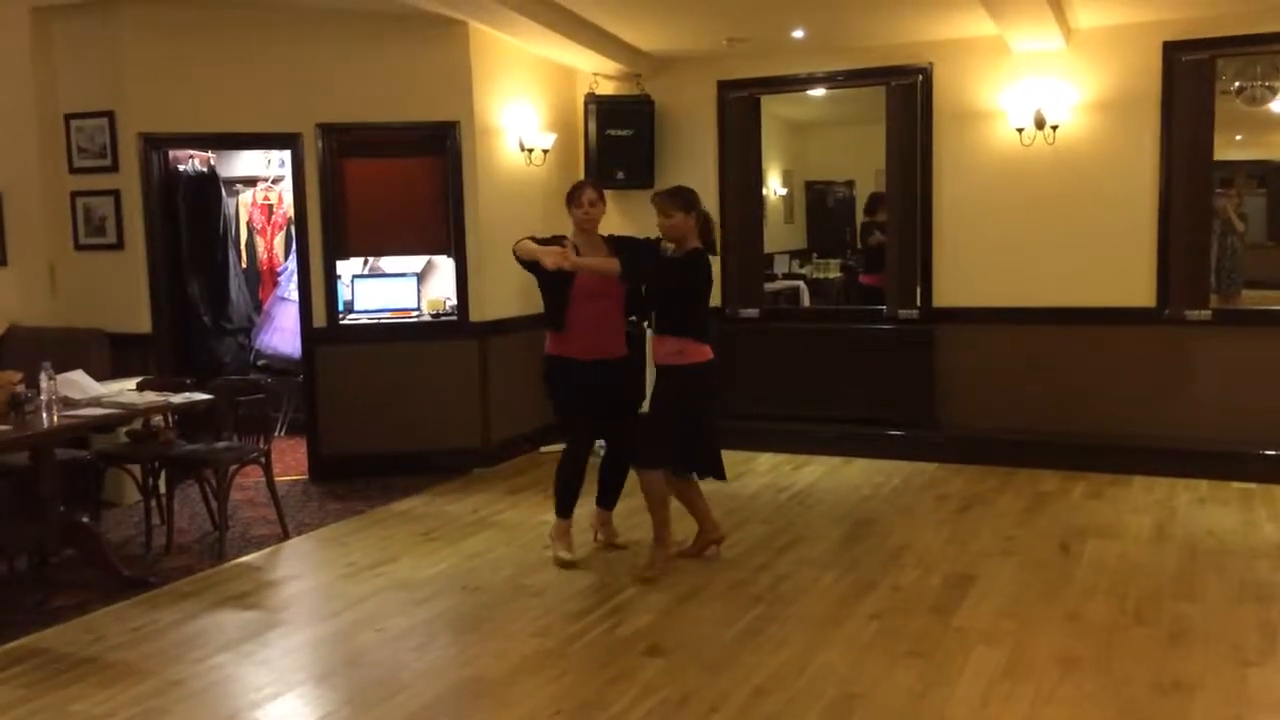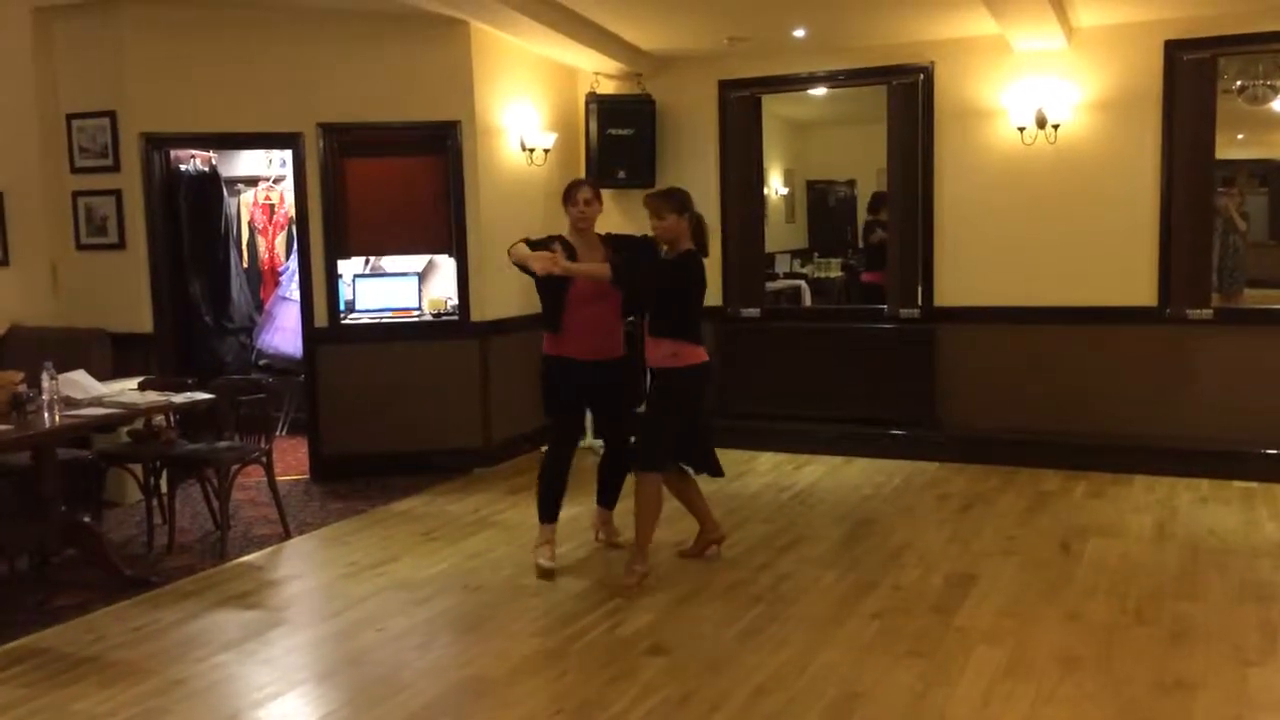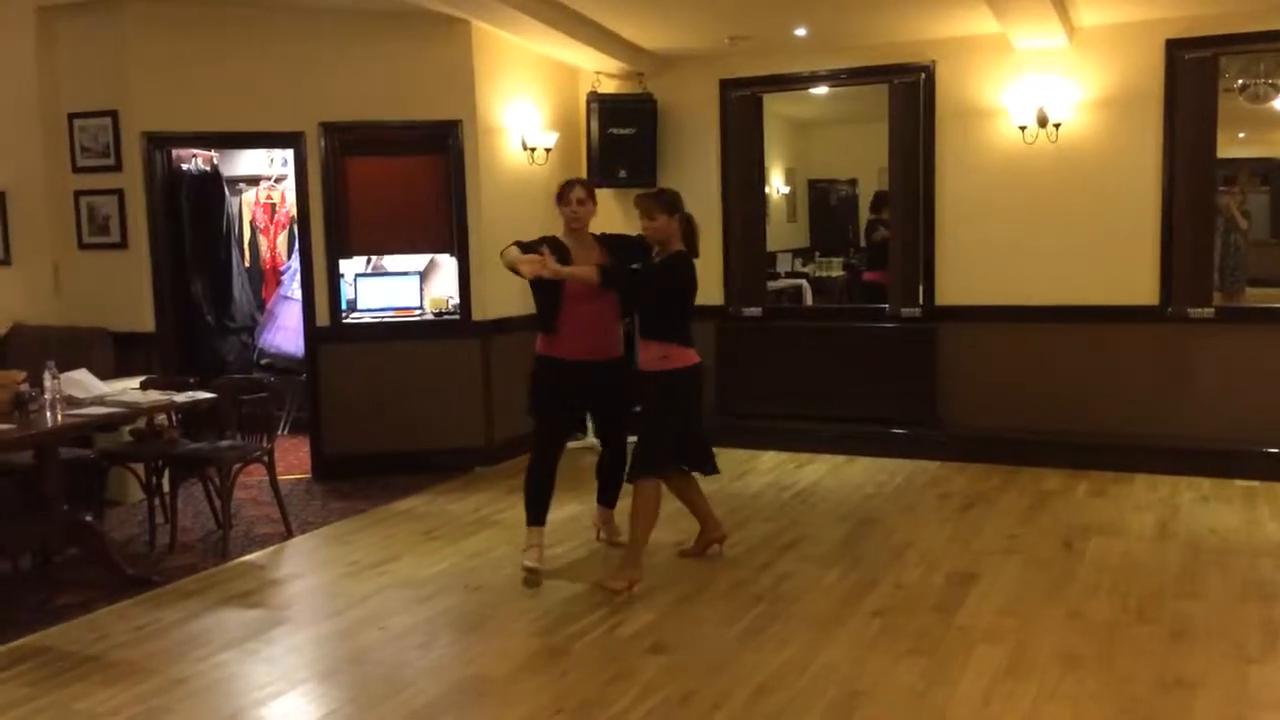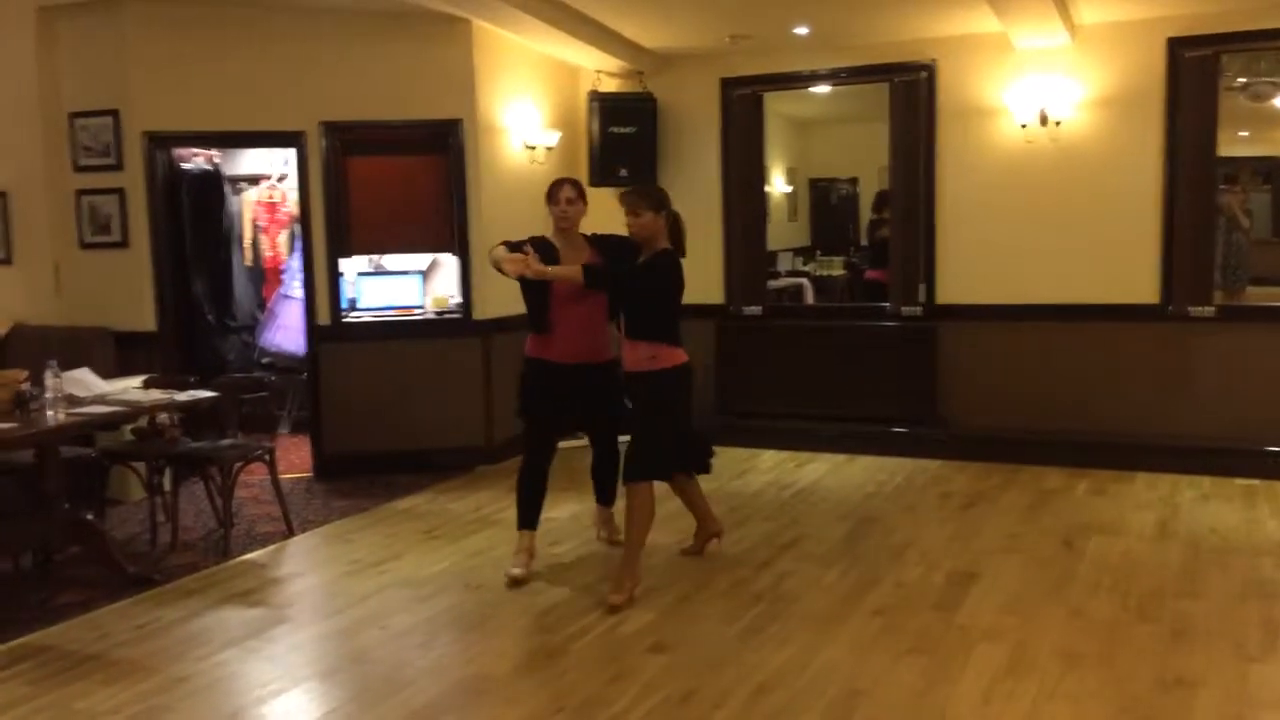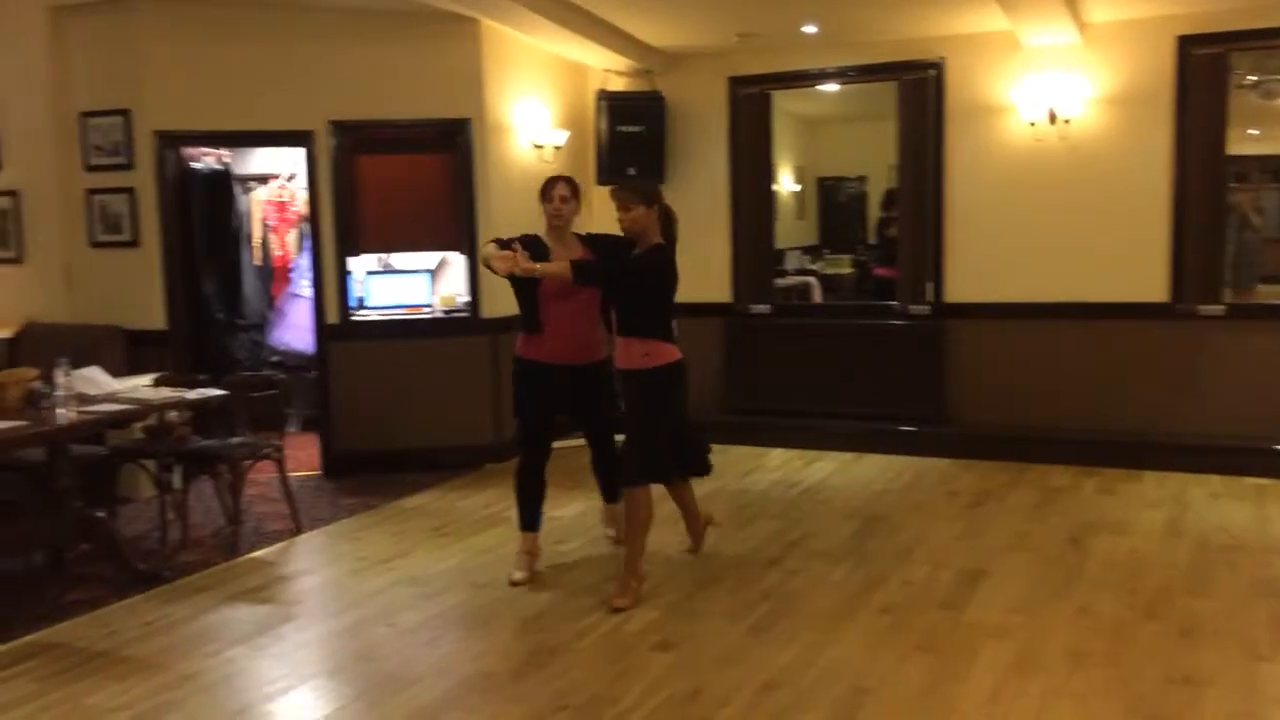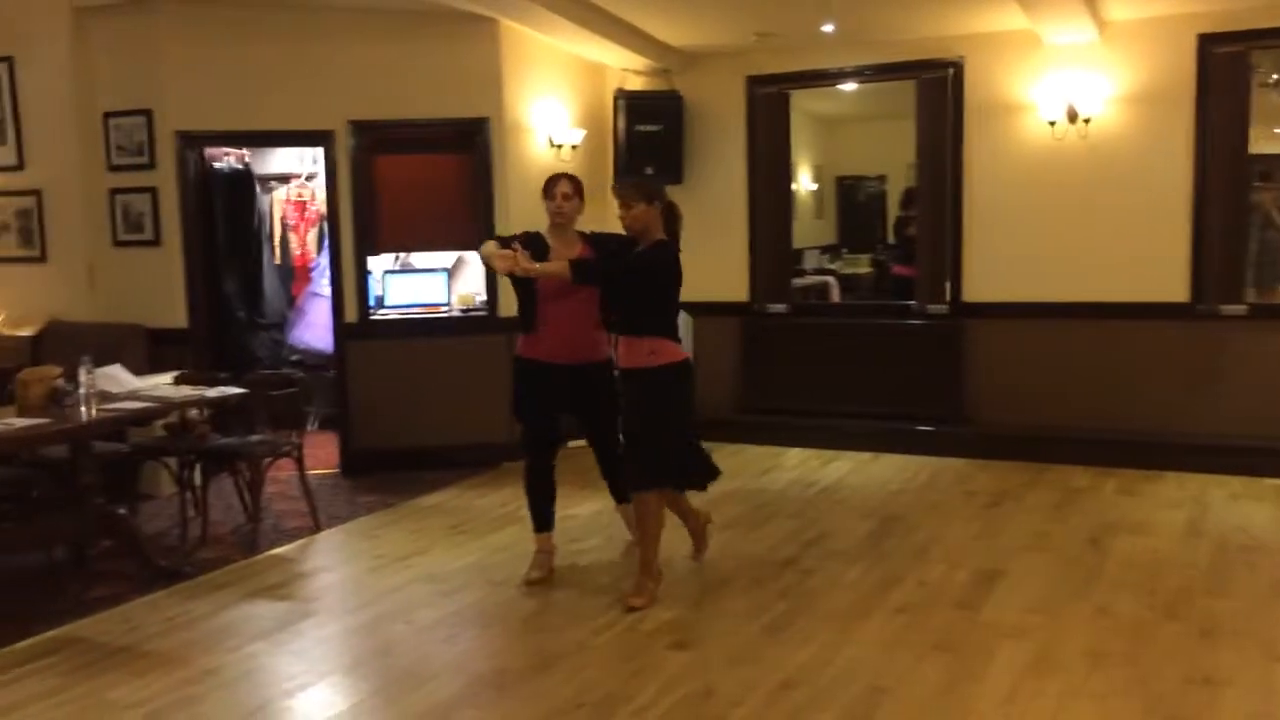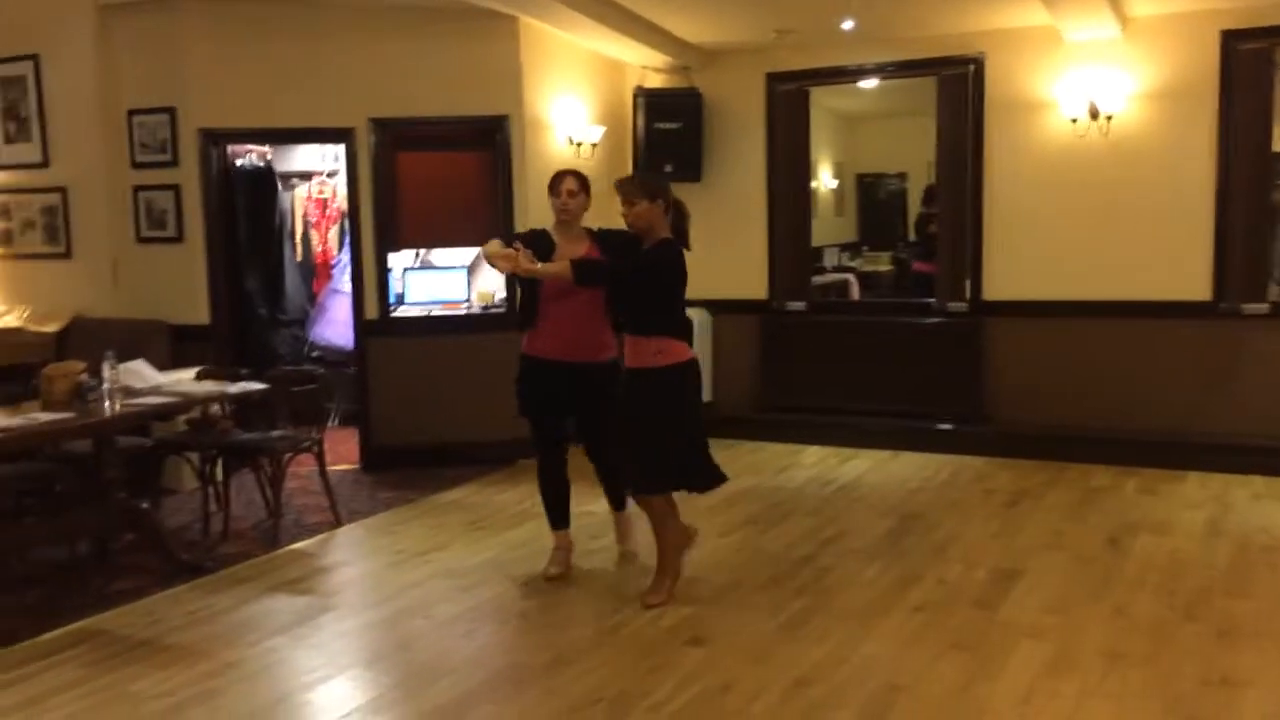
dt=0.1s
person 1, frame 1
left shoulder: (693, 264)
right shoulder: (670, 257)
left elbow: (638, 270)
left wrist: (580, 263)
left hip: (688, 371)
right hip: (673, 370)
left knee: (652, 456)
right knee: (671, 457)
left ankle: (661, 543)
right ankle: (709, 528)
person 1, frame 2
left shoulder: (687, 266)
right shoulder: (664, 259)
left elbow: (631, 275)
left wrist: (571, 268)
left hip: (683, 373)
right hip: (667, 371)
left knee: (650, 460)
right knee: (665, 459)
left ankle: (640, 555)
right ankle: (710, 527)
person 1, frame 3
left shoulder: (678, 268)
right shoulder: (656, 261)
left elbow: (624, 280)
left wrist: (561, 271)
left hip: (675, 375)
right hip: (658, 373)
left knee: (648, 466)
right knee: (673, 460)
left ankle: (631, 565)
right ankle: (710, 526)
person 1, frame 4
left shoulder: (664, 266)
right shoulder: (642, 259)
left elbow: (609, 278)
left wrist: (545, 272)
left hip: (663, 375)
right hip: (643, 374)
left knee: (640, 470)
right knee: (668, 459)
left ankle: (629, 572)
right ankle: (708, 522)
person 1, frame 5
left shoulder: (657, 260)
right shoulder: (633, 255)
left elbow: (600, 273)
left wrist: (535, 269)
left hip: (657, 372)
right hip: (634, 371)
left knee: (639, 470)
right knee: (659, 460)
left ankle: (632, 573)
right ankle: (696, 518)
person 1, frame 6
left shoulder: (660, 257)
right shoulder: (636, 253)
left elbow: (600, 272)
left wrist: (534, 269)
left hip: (661, 372)
right hip: (637, 372)
left knee: (645, 473)
right knee: (659, 463)
left ankle: (648, 571)
right ankle: (693, 519)
person 1, frame 7
left shoulder: (665, 256)
right shoulder: (643, 252)
left elbow: (602, 273)
left wrist: (536, 270)
left hip: (669, 374)
right hip: (639, 374)
left knee: (655, 477)
right knee: (640, 475)
left ankle: (668, 566)
right ankle: (679, 532)
person 2, frame 1
left shoulder: (621, 248)
right shoulder: (559, 249)
right elbow: (522, 247)
right wrist: (540, 254)
left hip: (615, 363)
right hip: (568, 364)
left knee: (621, 443)
right knee: (580, 443)
left ankle: (603, 518)
right ankle: (562, 529)
person 2, frame 2
left shoulder: (618, 247)
right shoulder: (554, 249)
right elbow: (517, 250)
right wrist: (532, 258)
left hip: (613, 363)
right hip: (566, 365)
left knee: (619, 443)
right knee: (562, 445)
left ankle: (605, 518)
right ankle: (546, 537)
person 2, frame 3
left shoulder: (614, 247)
right shoulder: (548, 249)
right elbow: (512, 253)
right wrist: (519, 261)
left hip: (608, 364)
right hip: (558, 365)
left knee: (614, 443)
right knee: (547, 447)
left ankle: (605, 518)
right ankle: (533, 540)
person 2, frame 4
left shoulder: (605, 248)
right shoulder: (537, 249)
right elbow: (500, 251)
right wrist: (506, 261)
left hip: (599, 366)
right hip: (548, 367)
left knee: (607, 444)
right knee: (537, 452)
left ankle: (605, 516)
right ankle: (524, 545)
person 2, frame 5
left shoulder: (597, 248)
right shoulder: (529, 247)
right elbow: (490, 250)
right wrist: (495, 257)
left hip: (590, 367)
right hip: (538, 368)
left knee: (603, 444)
right knee: (532, 454)
left ankle: (612, 514)
right ankle: (528, 546)
person 2, frame 6
left shoulder: (600, 246)
right shoulder: (530, 244)
right elbow: (491, 247)
right wrist: (495, 256)
left hip: (591, 367)
right hip: (538, 368)
left knee: (605, 444)
right knee: (539, 455)
left ankle: (628, 511)
right ankle: (543, 545)
person 2, frame 7
left shoulder: (607, 244)
right shoulder: (535, 242)
right elbow: (494, 248)
right wrist: (498, 255)
left hip: (595, 366)
right hip: (543, 366)
left knee: (600, 448)
right knee: (549, 454)
left ankle: (621, 520)
right ankle: (561, 541)
